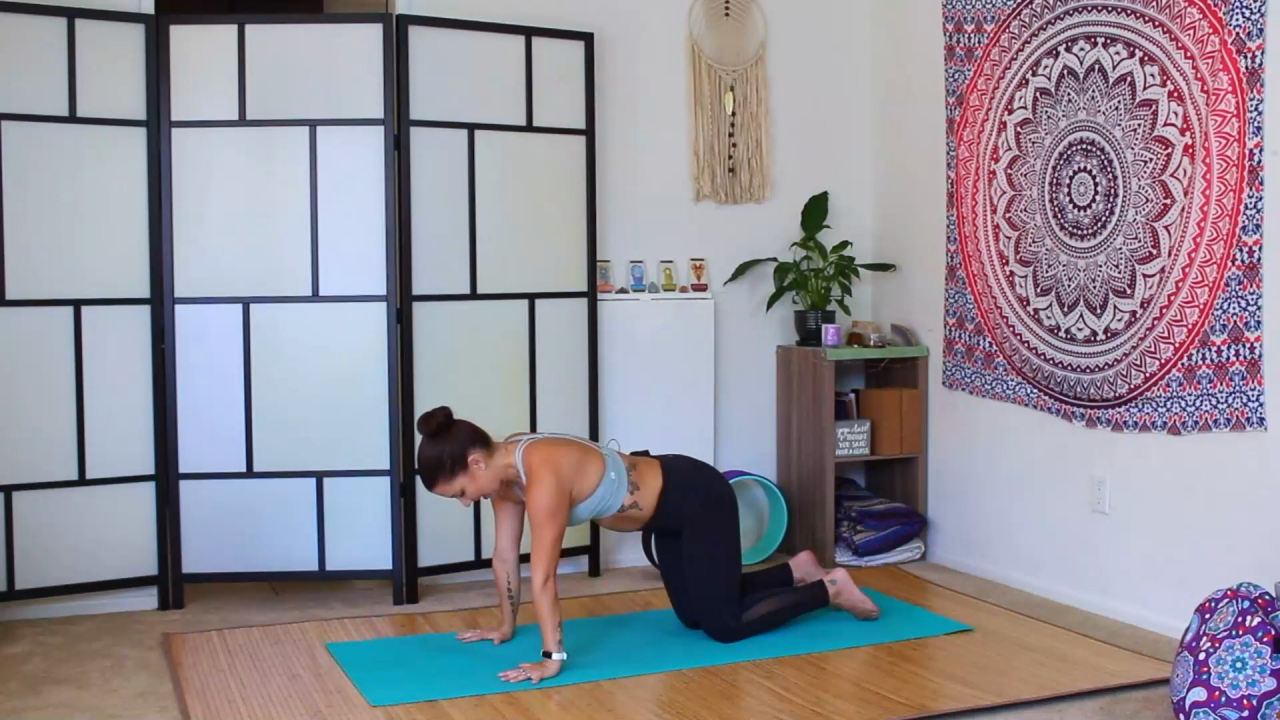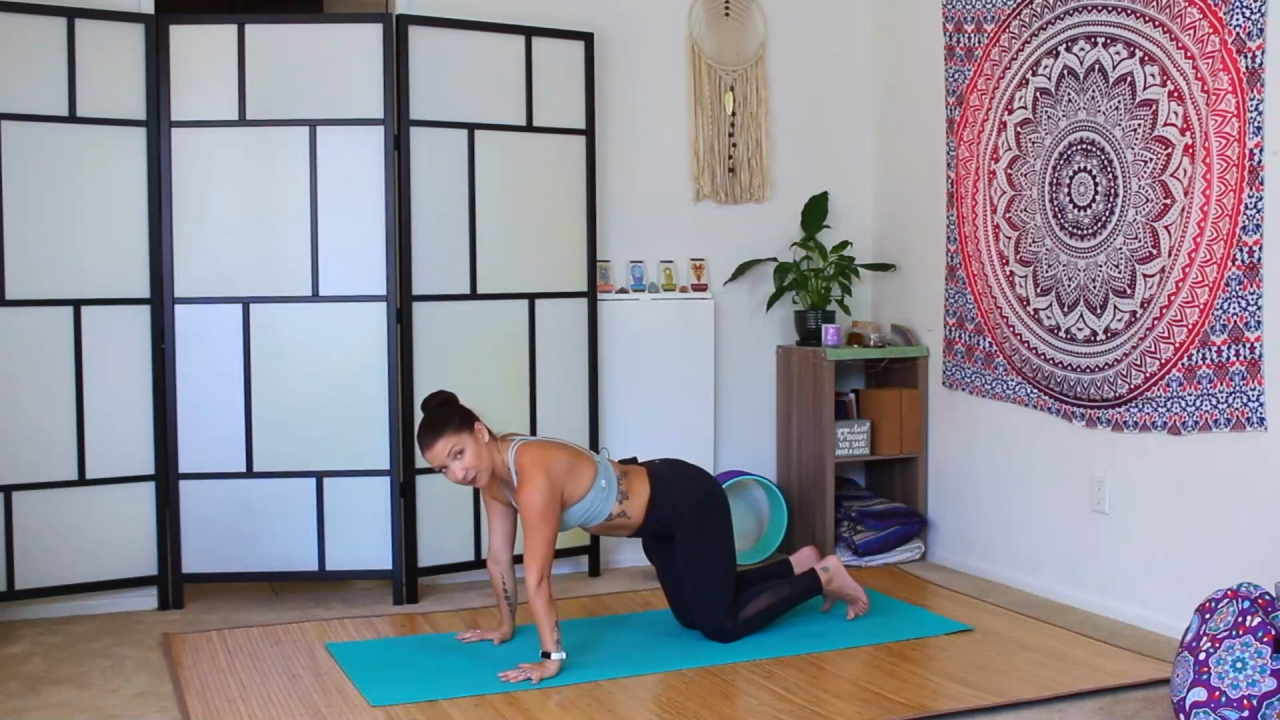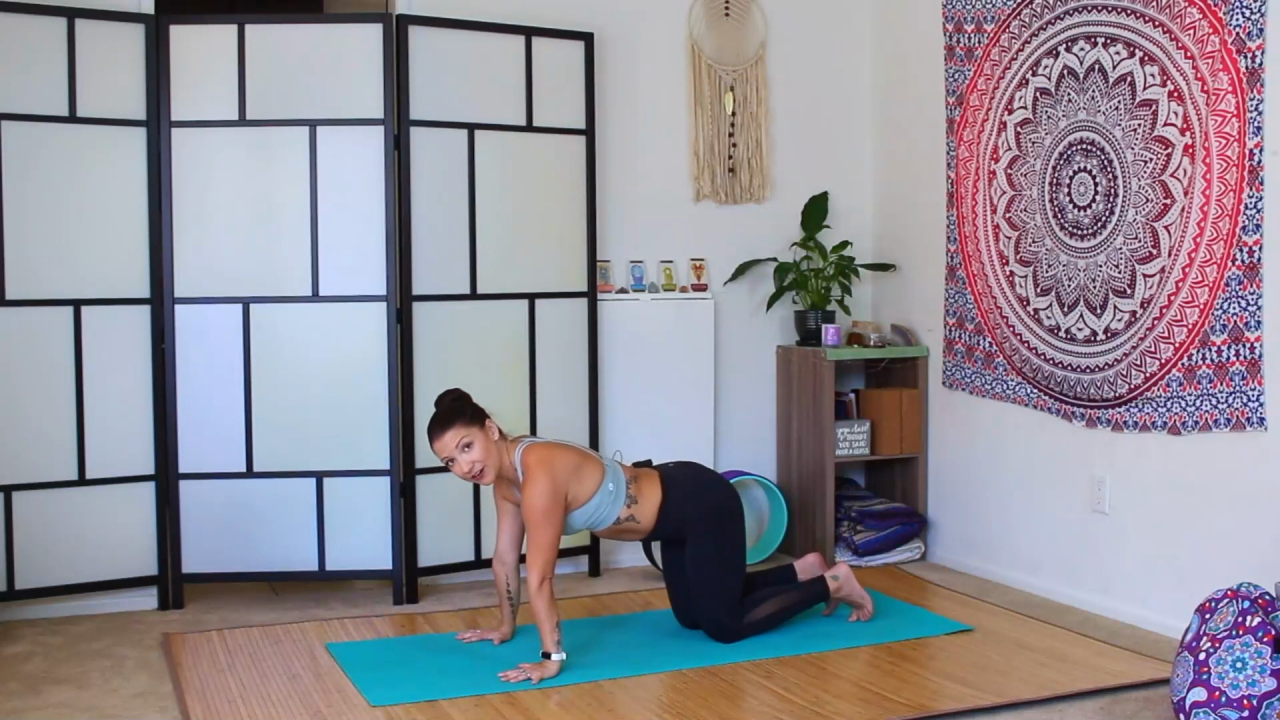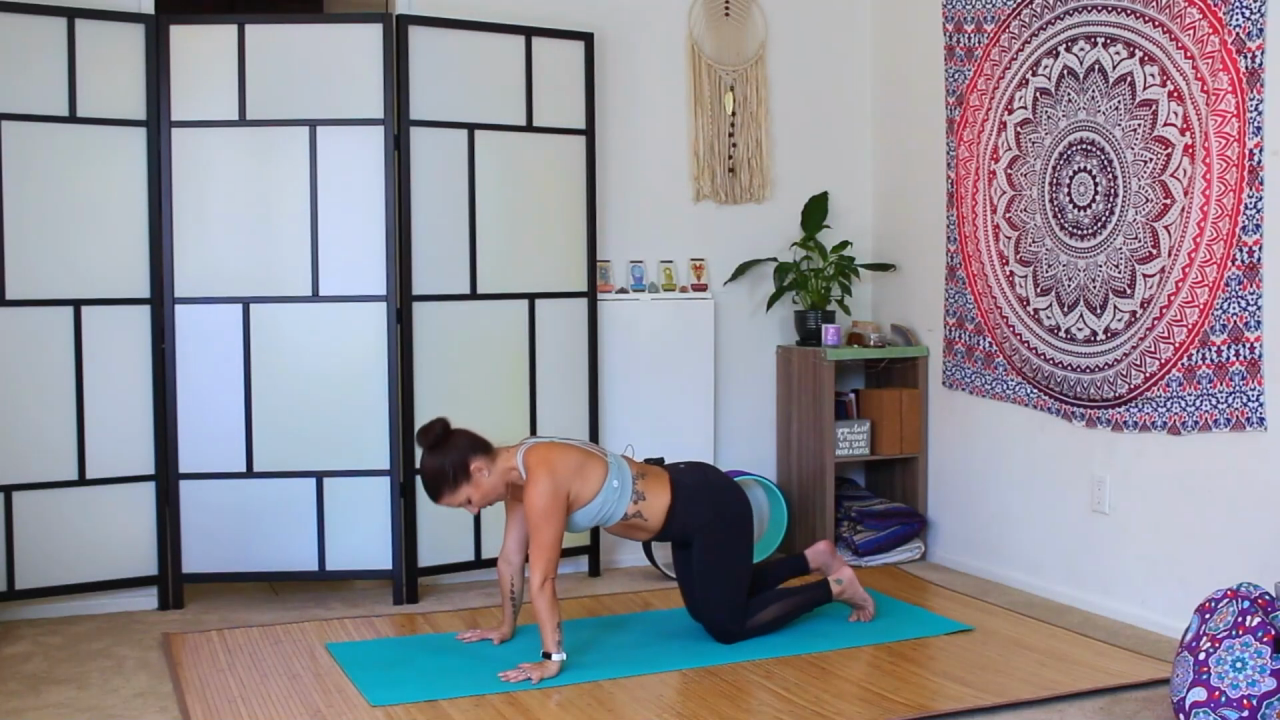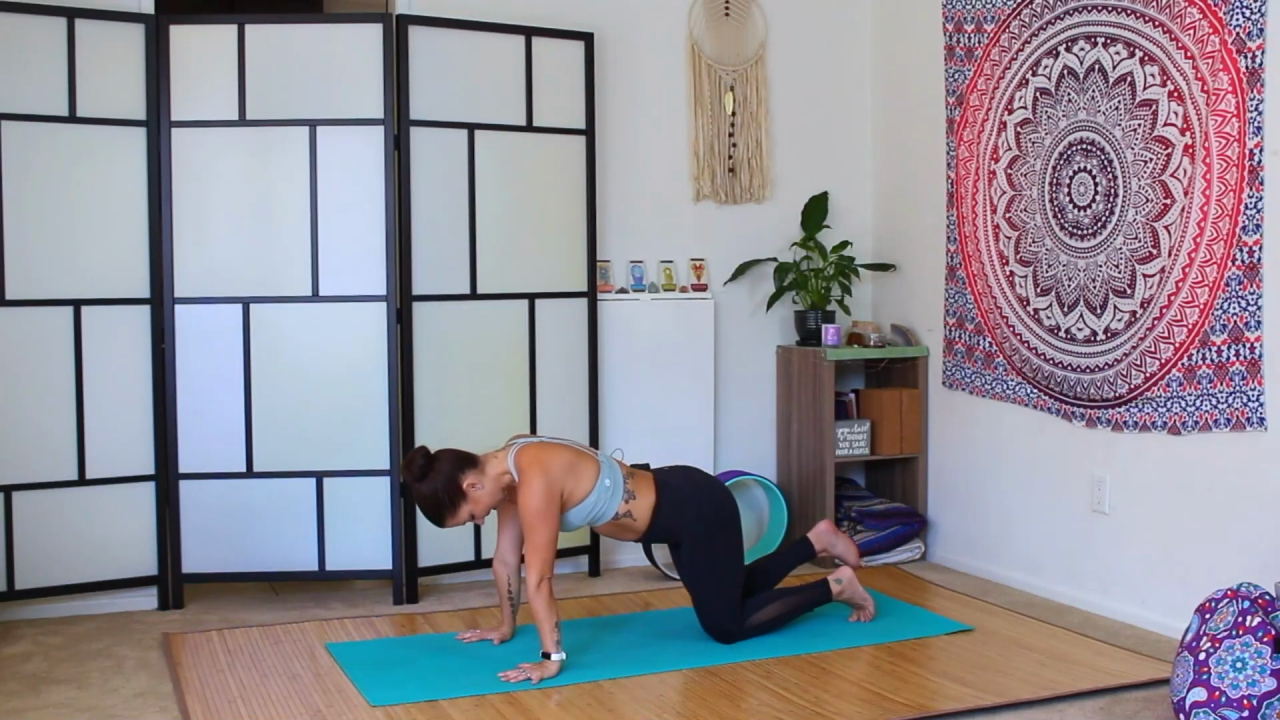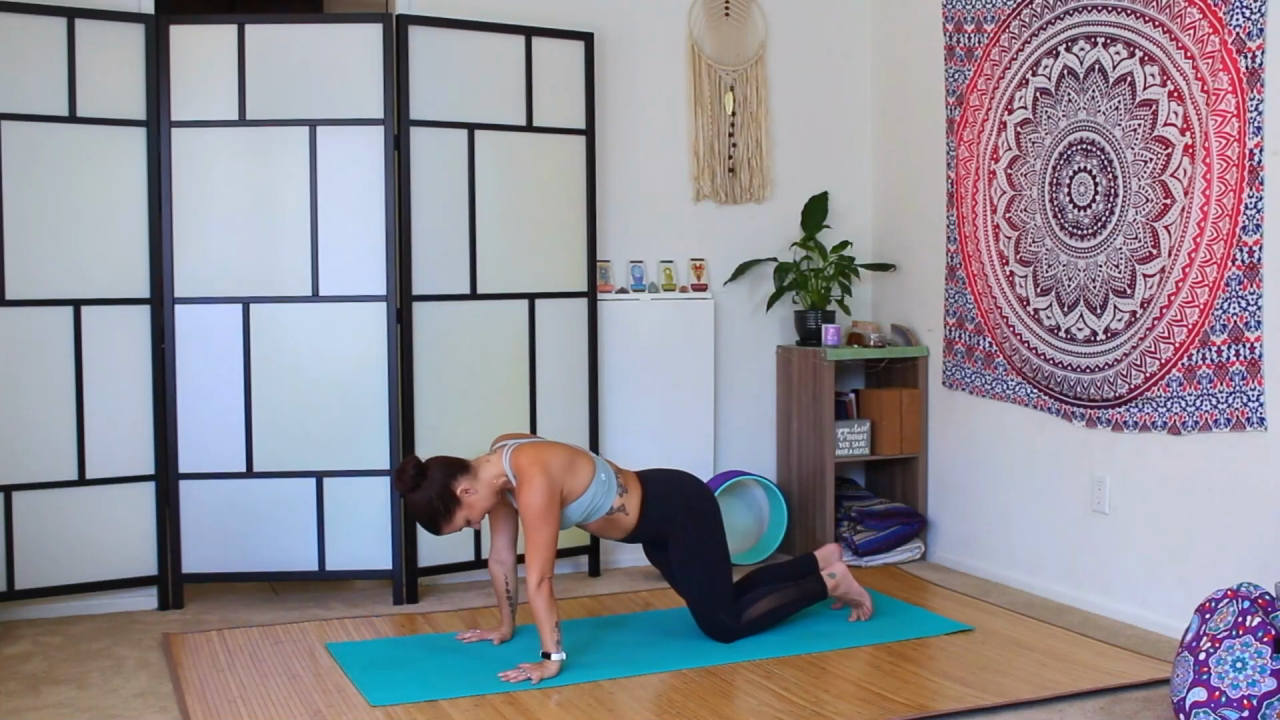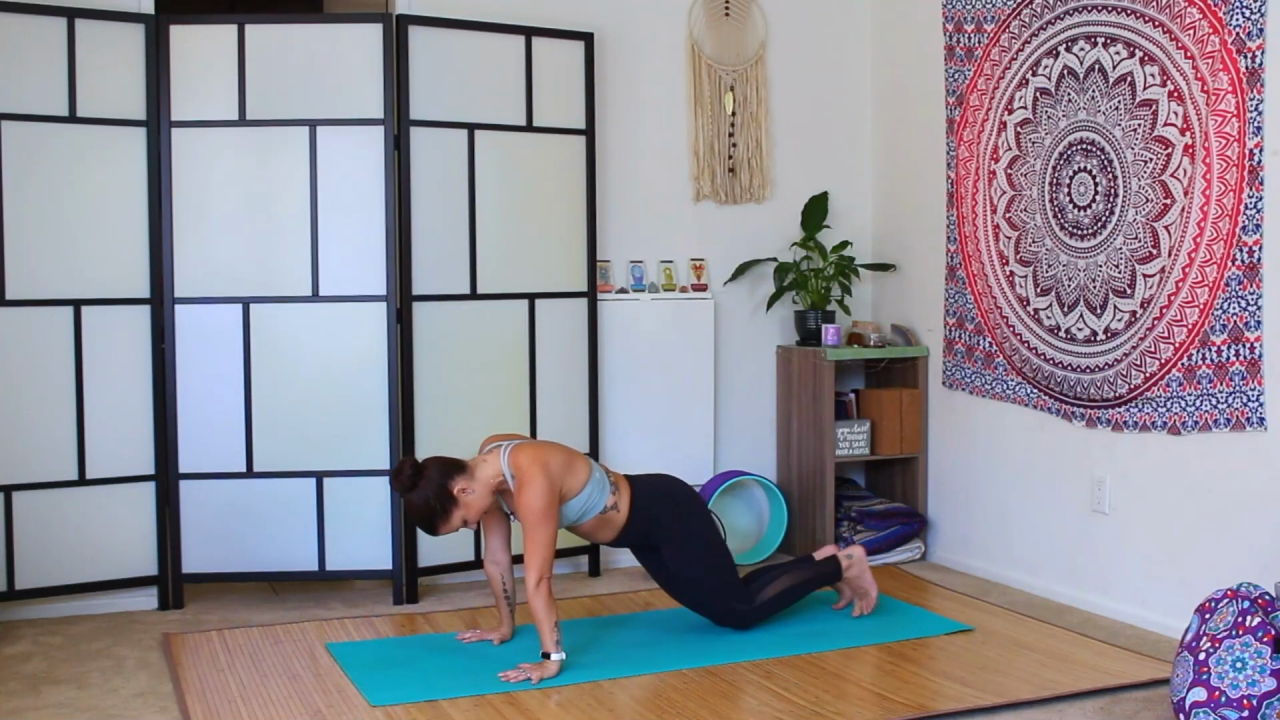
dt=0.5s
person 1, frame 1
left shoulder: (542, 473)
right shoulder: (503, 465)
left elbow: (543, 575)
right elbow: (505, 556)
left wrist: (552, 657)
right wrist: (506, 625)
left hip: (699, 497)
right hip: (669, 507)
left knee: (724, 625)
right knee: (693, 614)
left ankle: (831, 588)
right ankle: (797, 569)
person 1, frame 2
left shoulder: (534, 473)
right shoulder: (493, 469)
left elbow: (537, 575)
right elbow: (498, 557)
left wrist: (551, 657)
right wrist: (505, 626)
left hip: (688, 502)
right hip: (660, 509)
left knee: (721, 625)
right knee: (692, 614)
left ankle: (823, 576)
right ankle: (800, 564)
person 1, frame 3
left shoulder: (538, 473)
right shoulder: (505, 473)
left elbow: (539, 576)
right elbow: (505, 557)
left wrist: (552, 657)
right wrist: (506, 625)
left hip: (702, 505)
right hip: (678, 504)
left knee: (724, 626)
right knee: (691, 616)
left ankle: (832, 584)
right ankle: (803, 571)
person 1, frame 4
left shoulder: (541, 478)
right shoulder: (516, 471)
left elbow: (541, 577)
right elbow: (511, 558)
left wrist: (552, 657)
right wrist: (506, 626)
left hip: (711, 508)
right hip: (687, 495)
left knee: (726, 627)
right knee: (705, 605)
left ankle: (835, 585)
right ankle: (814, 558)
person 1, frame 5
left shoulder: (533, 479)
right shoulder: (505, 468)
left elbow: (538, 577)
right elbow: (506, 557)
left wrist: (552, 659)
right wrist: (506, 626)
left hip: (698, 508)
right hip: (674, 502)
left knee: (726, 627)
right knee: (725, 595)
left ankle: (836, 584)
right ankle: (817, 540)
person 1, frame 6
left shoulder: (532, 477)
right shoulder: (495, 469)
left elbow: (539, 577)
right elbow: (501, 558)
left wrist: (552, 658)
right wrist: (505, 625)
left hip: (681, 509)
right hip: (655, 516)
left knee: (723, 625)
right knee: (718, 602)
left ankle: (830, 582)
right ankle: (819, 560)
person 1, frame 7
left shoulder: (530, 478)
right shoulder: (486, 466)
left elbow: (538, 577)
right elbow: (496, 558)
left wrist: (552, 658)
right wrist: (505, 626)
left hip: (667, 512)
right hip: (640, 527)
left knee: (741, 610)
right knee: (718, 610)
left ankle: (845, 563)
right ankle: (818, 560)
